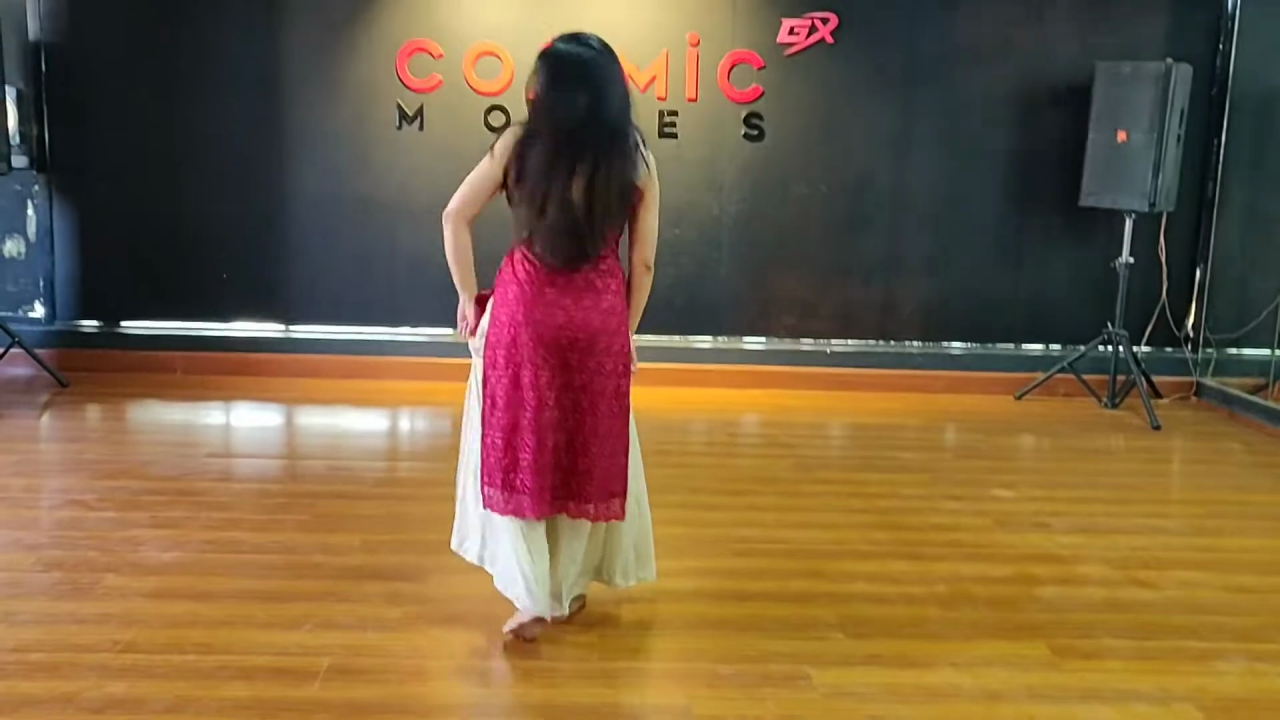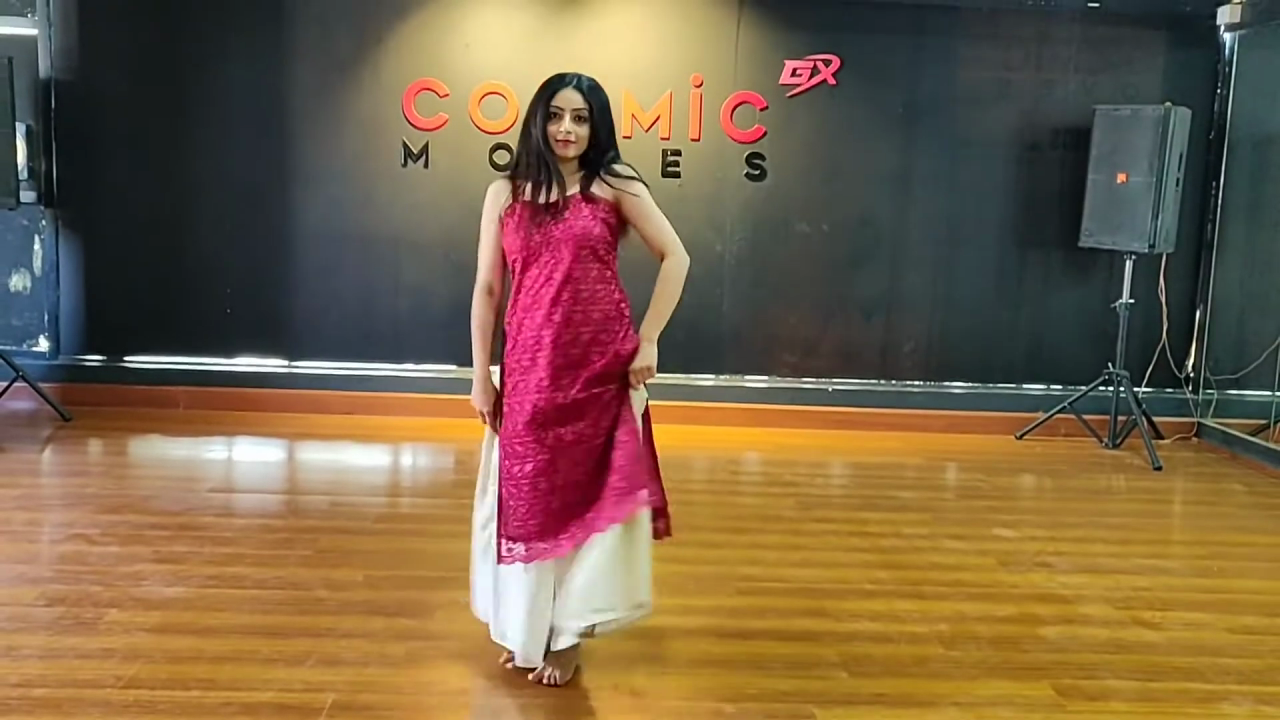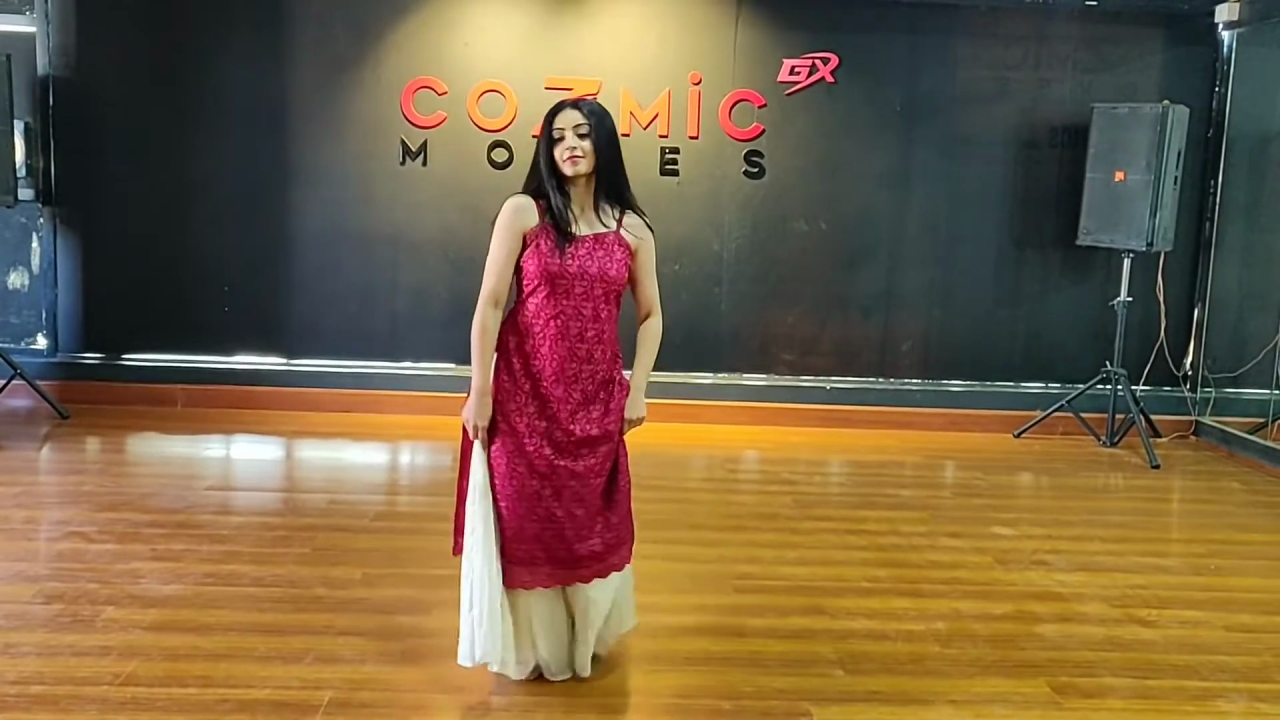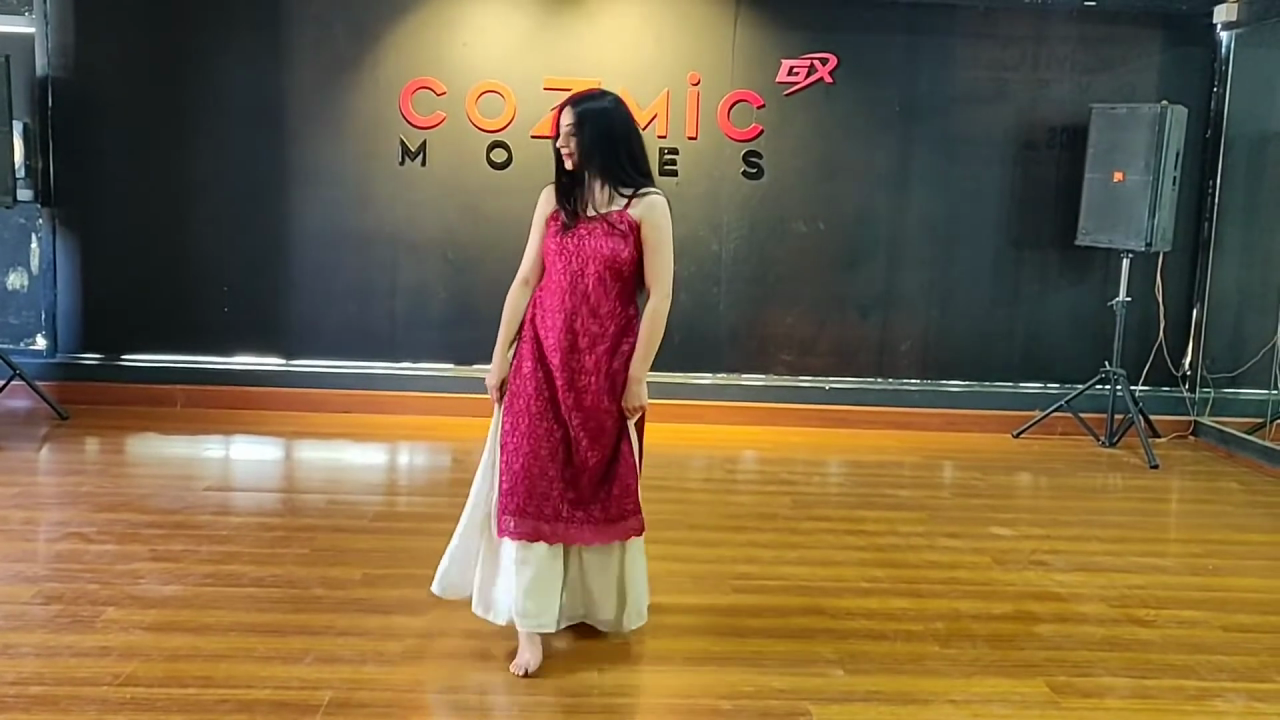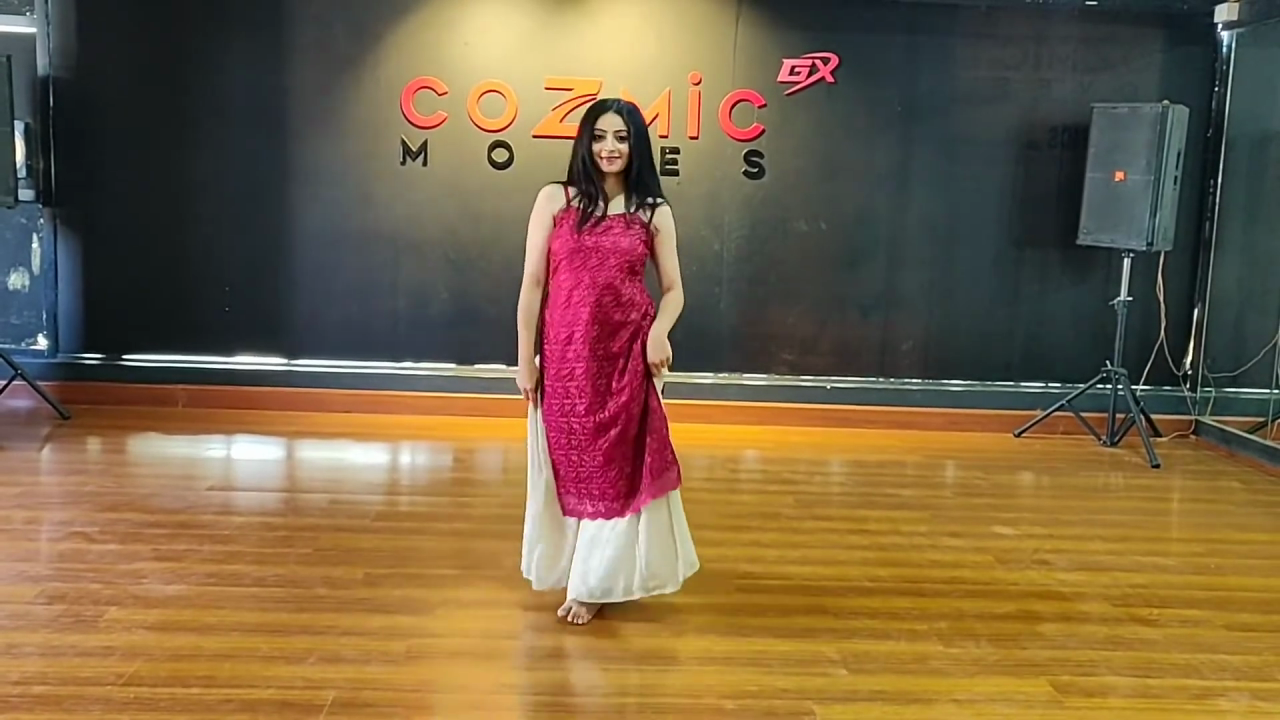
dt=0.7s
person 1, frame 1
left shoulder: (522, 142)
right shoulder: (635, 158)
left elbow: (455, 217)
right elbow: (644, 260)
left wrist: (469, 298)
right wrist: (627, 329)
left hip: (526, 314)
right hip: (599, 321)
left knee: (520, 455)
right knee: (588, 457)
left ankle: (530, 597)
right ankle: (565, 590)
person 1, frame 2
left shoulder: (615, 184)
right shoulder: (505, 193)
left elbow: (677, 258)
right elbow: (487, 290)
left wrist: (648, 339)
right wrist: (482, 373)
left hip: (603, 364)
right hip: (531, 369)
left knee: (596, 494)
right knee: (530, 498)
left ankle: (570, 632)
right ankle: (532, 631)
person 1, frame 3
left shoulder: (632, 227)
right shoulder: (522, 213)
left elbow: (650, 315)
right elbow: (489, 305)
left wrist: (638, 388)
right wrist: (480, 392)
left hip: (595, 401)
right hip: (524, 393)
left knee: (592, 523)
right knee: (526, 521)
left ankle: (583, 636)
right ankle: (535, 646)
person 1, frame 4
left shoulder: (646, 206)
right shoulder: (553, 200)
left elbow: (659, 299)
right elbow: (526, 282)
left wrist: (637, 379)
right wrist: (501, 357)
left hip: (605, 367)
right hip: (542, 363)
left knee: (601, 490)
right knee: (531, 487)
left ankle: (596, 604)
right ankle: (534, 622)
person 1, frame 5
left shoulder: (653, 212)
right shoulder: (554, 200)
left elbow: (673, 288)
right elbow: (532, 282)
left wrist: (658, 333)
right wrist: (526, 357)
left hip: (627, 355)
right hip: (565, 353)
left knee: (617, 466)
right knee: (569, 462)
left ankle: (595, 583)
right ankle: (570, 567)
